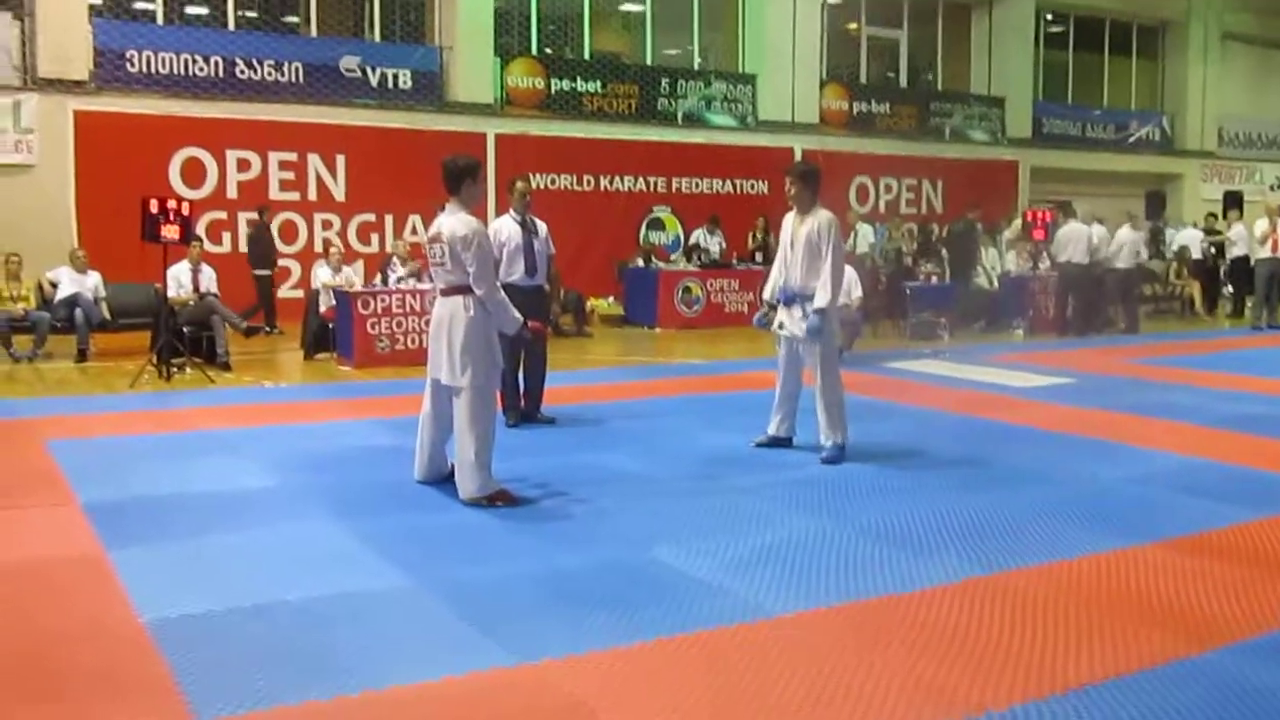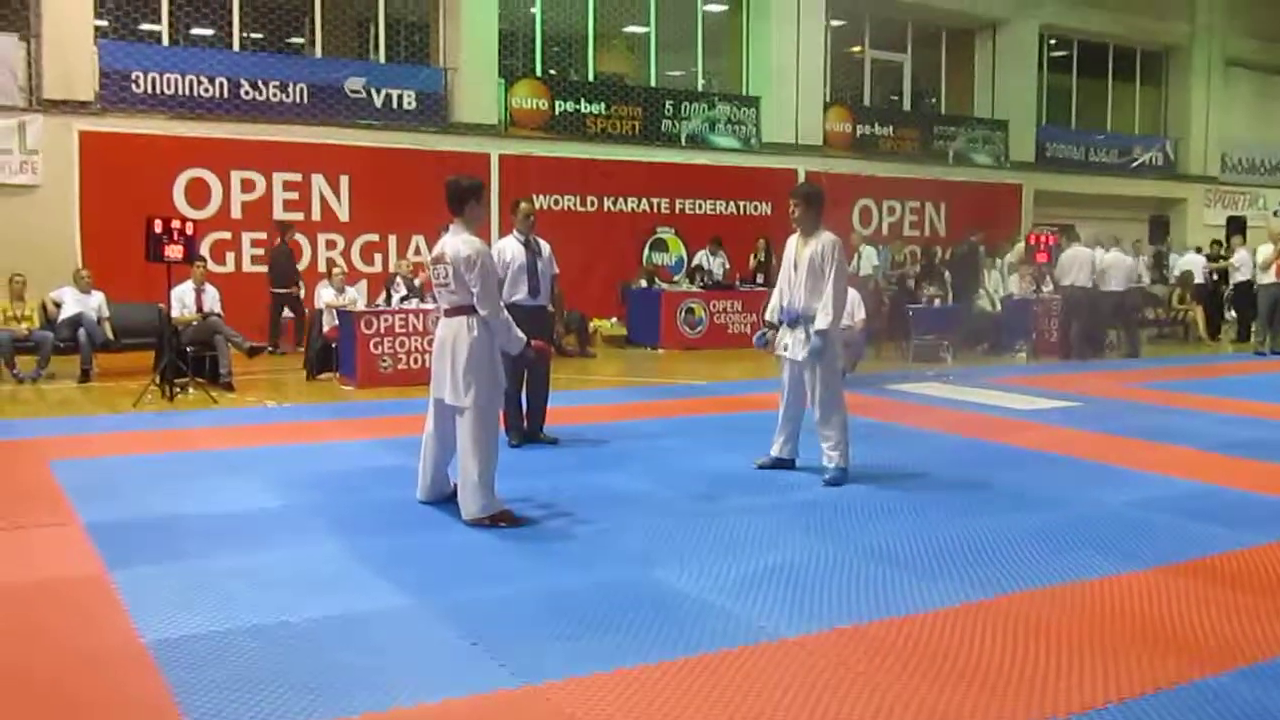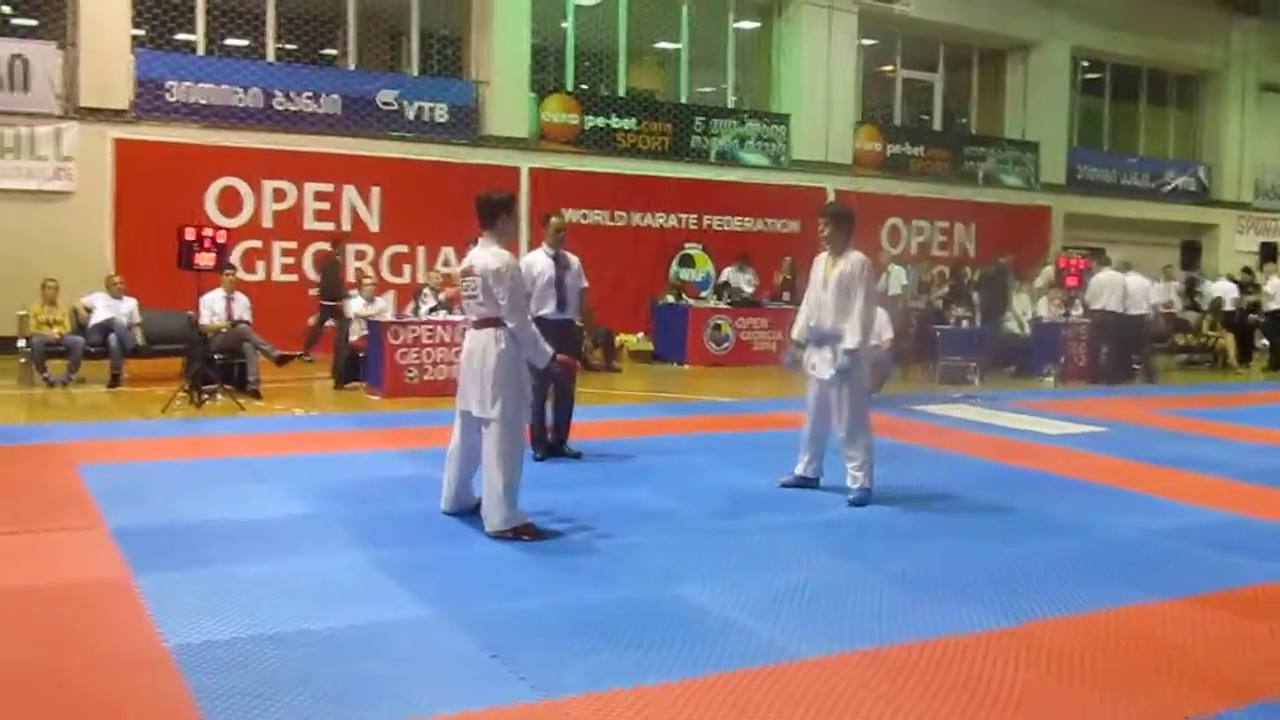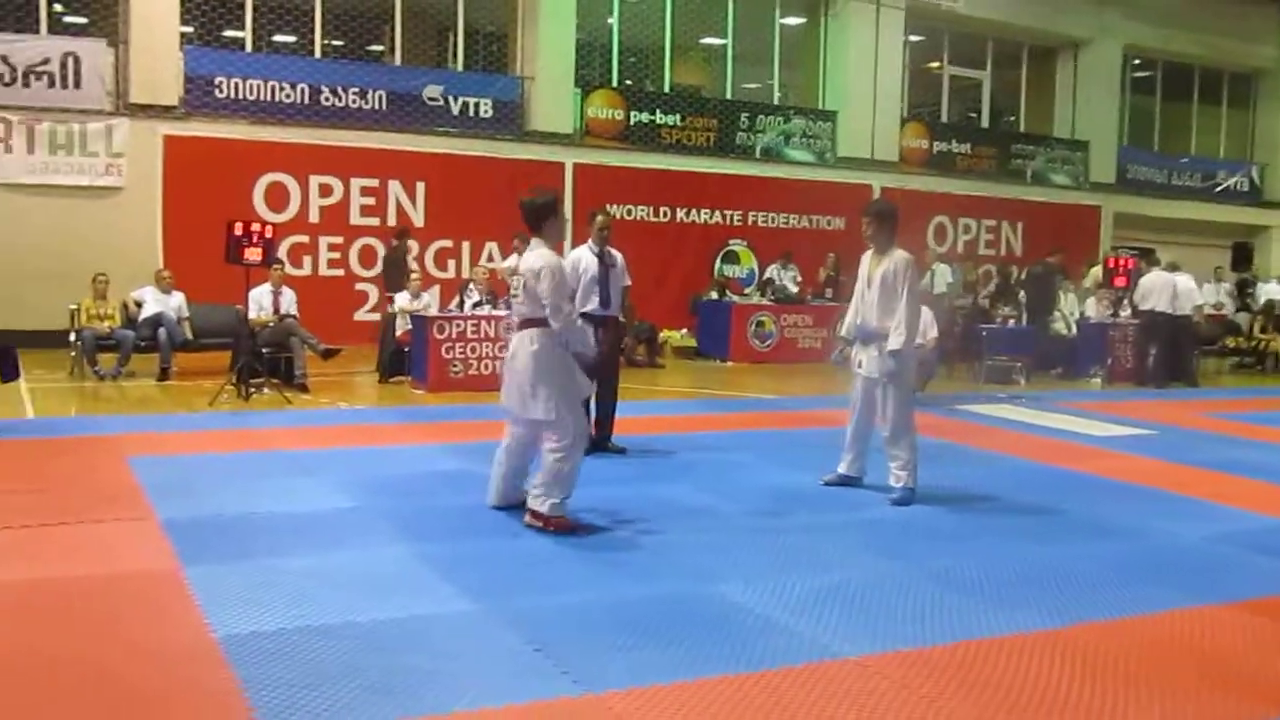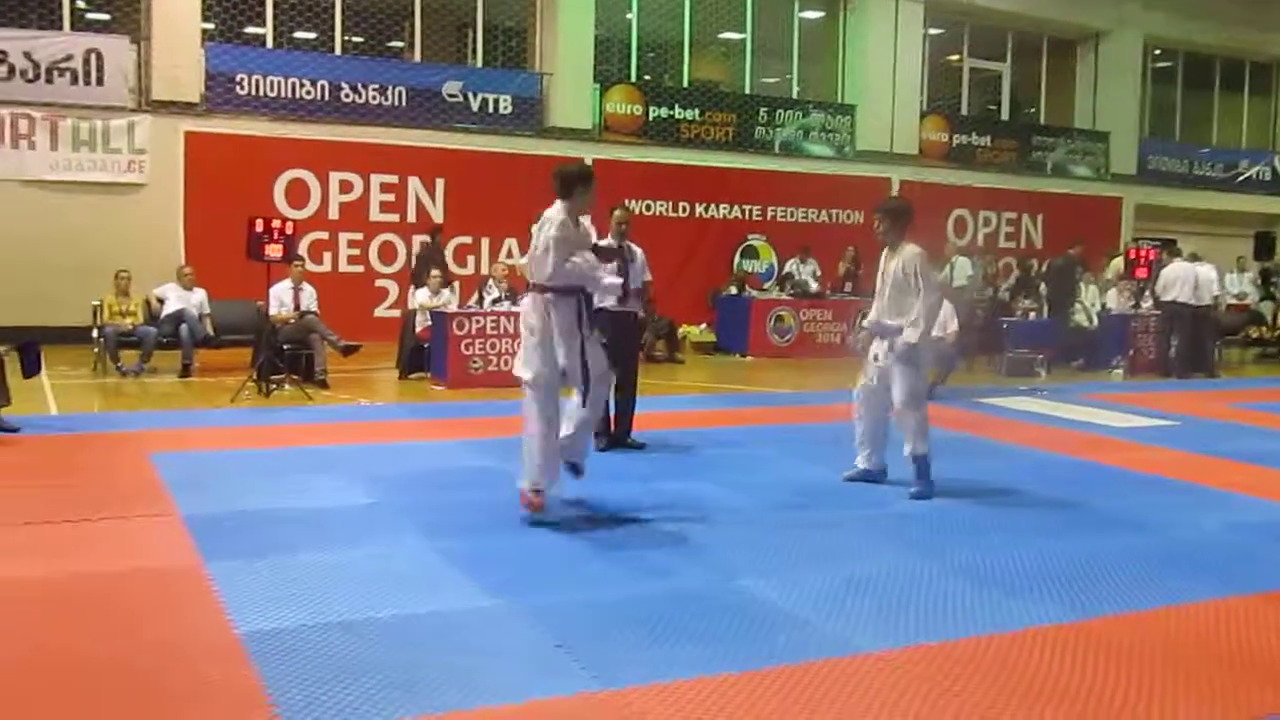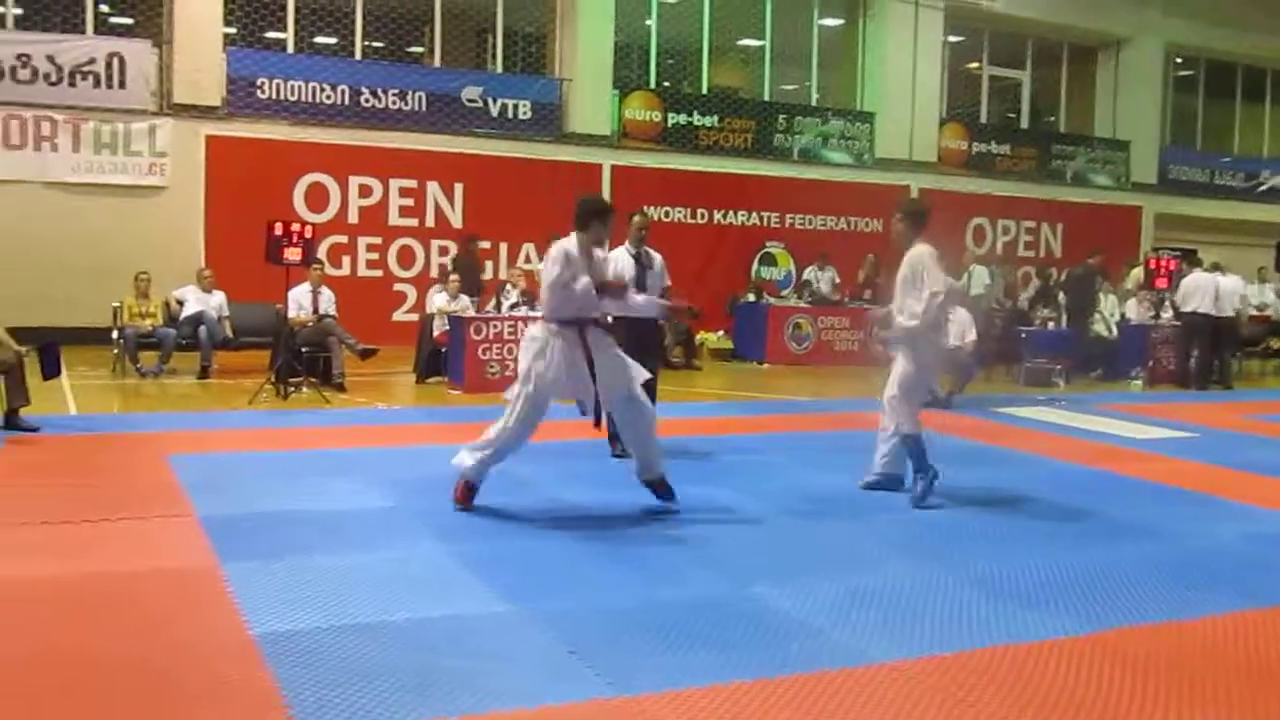
dt=0.2s
person 1, frame 1
left shoulder: (437, 226)
right shoulder: (470, 228)
right elbow: (486, 286)
right wrist: (518, 324)
left hip: (444, 311)
right hip: (469, 317)
left knee: (440, 394)
right knee: (474, 400)
left ankle: (430, 465)
right ankle: (477, 485)
person 1, frame 2
left shoulder: (440, 246)
right shoulder: (474, 248)
right elbow: (490, 306)
right wrist: (521, 344)
left hip: (447, 331)
right hip: (473, 336)
left knee: (443, 415)
right knee: (477, 420)
left ankle: (433, 485)
right ankle: (479, 506)
person 1, frame 3
left shoulder: (470, 259)
right shoulder: (503, 261)
right elbow: (518, 319)
right wrist: (548, 358)
left hip: (475, 343)
right hip: (499, 348)
left knee: (470, 427)
right knee: (503, 433)
left ankle: (457, 497)
right ankle: (502, 519)
person 1, frame 4
left shoulder: (527, 260)
right shoulder: (549, 263)
right elbow: (562, 319)
left wrist: (583, 343)
right wrist: (590, 348)
left hip: (524, 346)
right hip: (542, 350)
left knee: (526, 428)
right knee: (569, 430)
left ankle: (506, 492)
right ankle: (543, 507)
person 1, frame 5
left shoulder: (578, 226)
right shoulder: (555, 220)
left elbow: (583, 273)
right elbow: (552, 269)
left wrist: (619, 285)
right wrist: (595, 262)
left hip: (573, 313)
right hip: (549, 312)
left knee: (598, 381)
right knee: (543, 400)
left ankle: (570, 450)
right ankle: (534, 484)
person 1, frame 6
left shoulder: (598, 258)
right shoulder: (562, 253)
left elbow: (621, 299)
right elbow: (552, 301)
left wrist: (663, 305)
right wrist: (595, 289)
left hip: (589, 342)
right hip: (553, 341)
left knee: (634, 405)
right knee: (523, 415)
left ankle: (651, 473)
right ankle: (471, 473)
person 2, frame 1
left shoulder: (826, 221)
right shoulder: (788, 220)
left elbow: (832, 269)
left wrist: (821, 311)
right wrist: (769, 303)
left hip: (813, 310)
right hip: (787, 309)
left knee: (824, 376)
right knee: (786, 374)
left ankle: (834, 441)
right ankle: (781, 431)
person 2, frame 2
left shoulder: (830, 243)
right shoulder: (792, 242)
left elbow: (835, 292)
left wrist: (822, 332)
right wrist: (770, 324)
left hip: (815, 332)
right hip: (791, 330)
left knee: (826, 399)
right knee: (790, 396)
left ankle: (836, 462)
right ankle: (784, 453)
person 2, frame 3
left shoulder: (859, 263)
right shoulder: (820, 260)
left elbow: (863, 312)
left wrist: (851, 351)
right wrist: (798, 342)
left hip: (844, 351)
right hip: (819, 349)
left knee: (851, 419)
right knee: (815, 413)
left ankle: (861, 482)
right ankle: (808, 471)
person 2, frame 4
left shoulder: (903, 262)
right shoulder: (867, 258)
left elbow: (908, 311)
left wrist: (896, 352)
right wrist: (847, 339)
left hip: (889, 351)
right hip: (866, 348)
left knee: (895, 418)
right knee: (859, 413)
left ankle: (904, 483)
right ankle: (850, 469)
person 2, frame 5
left shoulder: (914, 256)
right shoulder: (887, 254)
left elbow: (930, 300)
left wrist: (912, 341)
right wrist: (869, 328)
left hip: (904, 344)
right hip: (882, 343)
left knee: (907, 404)
right knee: (867, 400)
left ankle: (922, 475)
right ankle: (871, 464)
person 2, frame 6
left shoulder: (923, 255)
right shoulder: (914, 255)
left elbow: (943, 292)
left wrist: (906, 324)
right wrist: (891, 315)
left hip: (919, 342)
right hip: (907, 341)
left knee: (898, 400)
right knee: (894, 405)
left ankle: (922, 470)
right ankle: (889, 471)
person 3, frame 1
left shoulder: (541, 227)
right shoulder: (499, 227)
left elbow: (550, 264)
right elbow: (492, 265)
left wrist: (554, 298)
left hip: (537, 294)
right hip: (512, 294)
left knee: (537, 354)
right knee: (510, 356)
left ankle: (532, 408)
right ankle: (512, 410)
person 3, frame 2
left shoulder: (544, 247)
right shoulder: (503, 247)
left elbow: (554, 284)
right elbow: (496, 286)
left wrist: (558, 317)
left hip: (540, 314)
right hip: (515, 313)
left knee: (540, 375)
right knee: (512, 376)
left ankle: (535, 428)
right ankle: (514, 430)
person 3, frame 3
left shoulder: (573, 261)
right shoulder: (531, 261)
left elbow: (581, 298)
left hip: (567, 328)
right hip: (542, 327)
left knee: (566, 388)
right knee: (539, 388)
left ankle: (559, 442)
right ankle: (539, 444)
person 3, frame 4
left shoulder: (618, 258)
right shoulder: (577, 257)
left elbow: (625, 296)
right elbow: (568, 295)
left wrist: (629, 330)
left hip: (611, 325)
right hip: (586, 323)
left knee: (609, 384)
left ankle: (603, 437)
person 3, frame 5
left shoulder: (637, 253)
right shoulder: (599, 251)
left elbow: (645, 290)
left hip: (631, 320)
right hip: (605, 318)
left knee: (628, 380)
left ankle: (622, 433)
right ankle: (602, 434)
person 3, frame 6
left shoulder: (656, 259)
right shoulder: (615, 258)
left elbow: (665, 295)
left hip: (650, 326)
right hip: (624, 324)
left knee: (648, 385)
right ankle: (618, 440)
